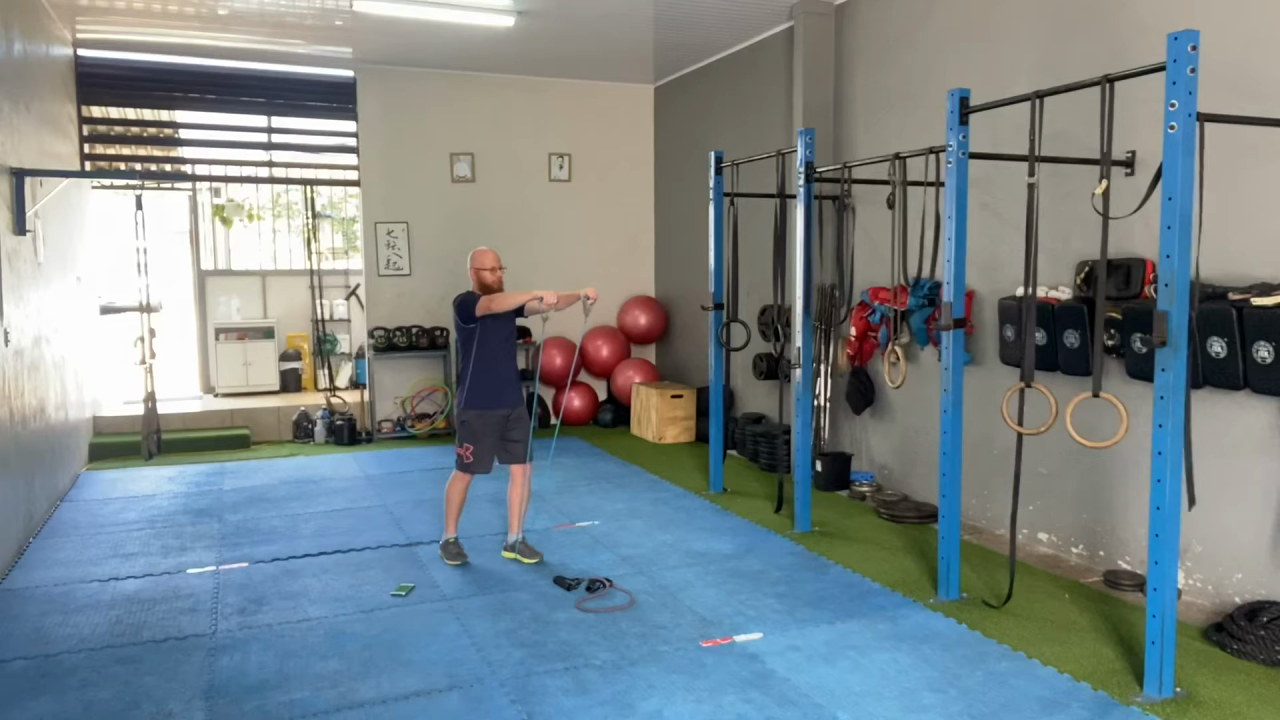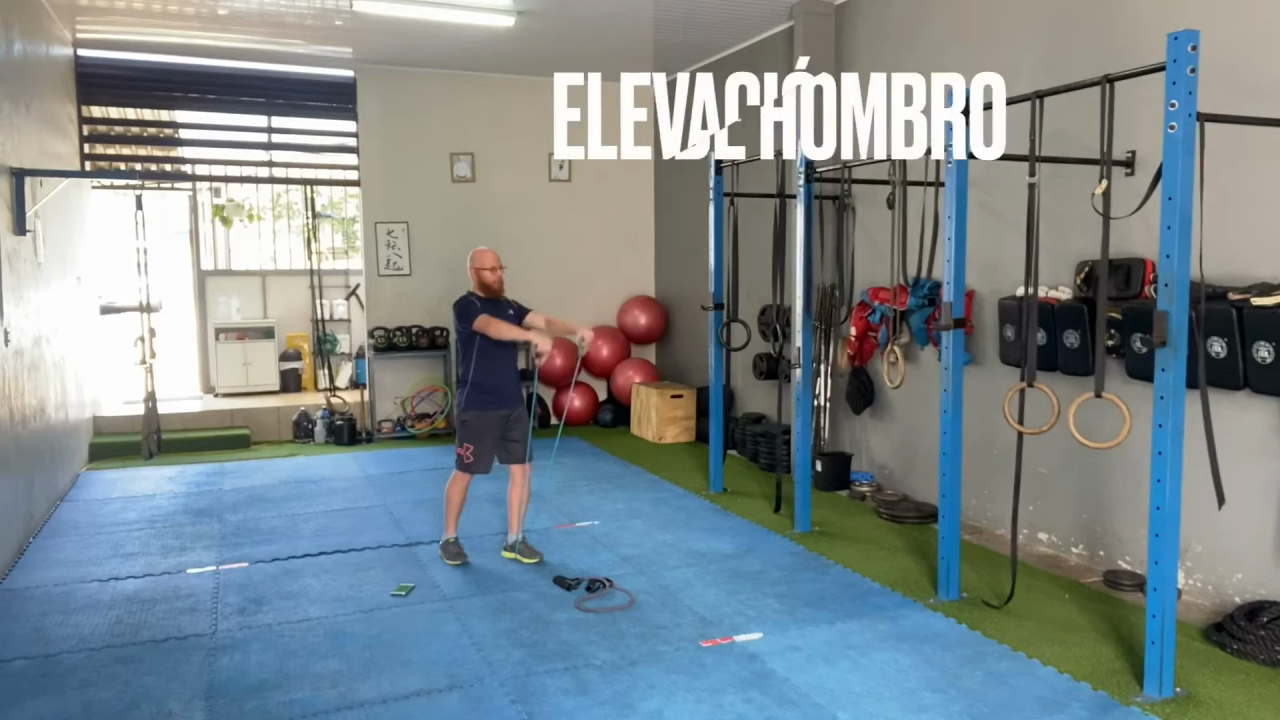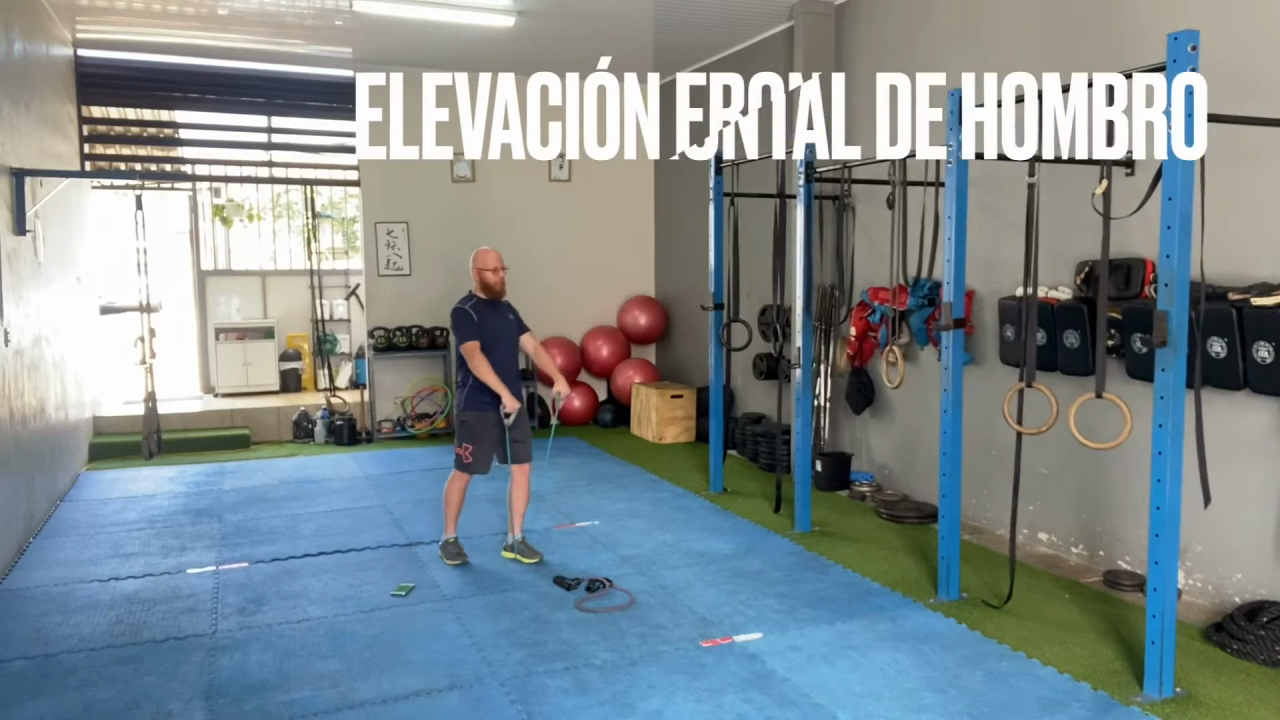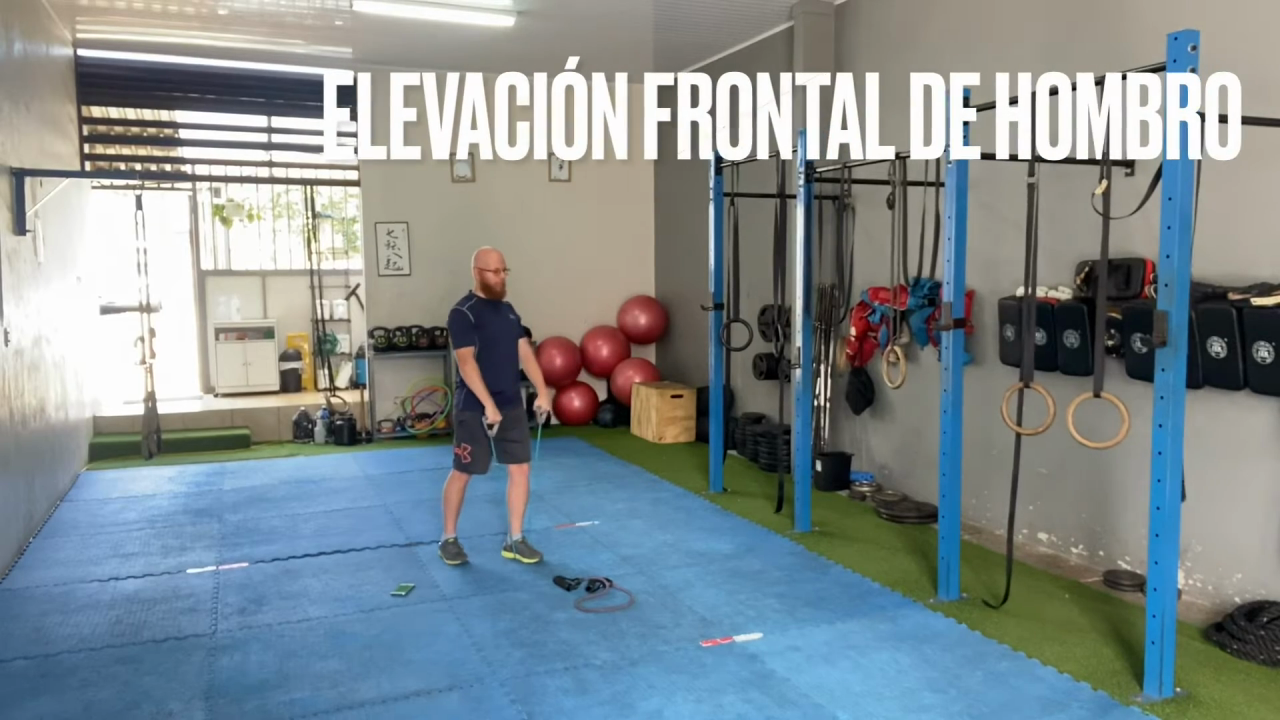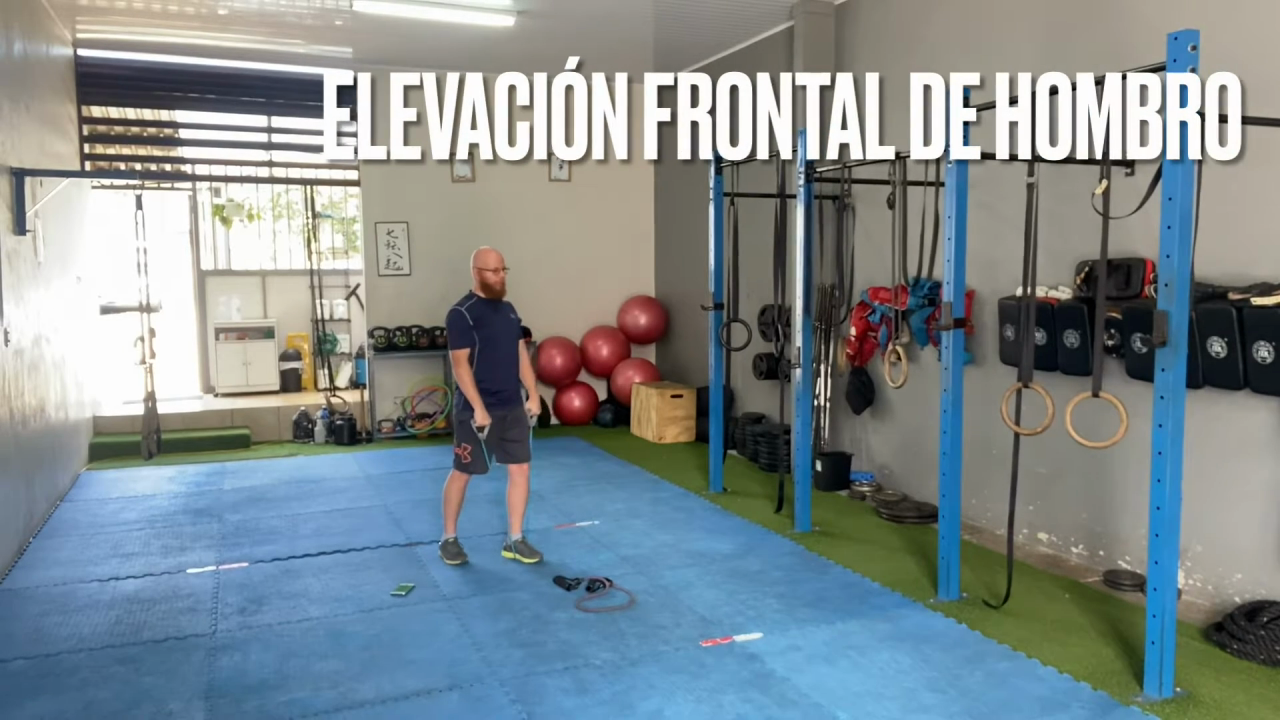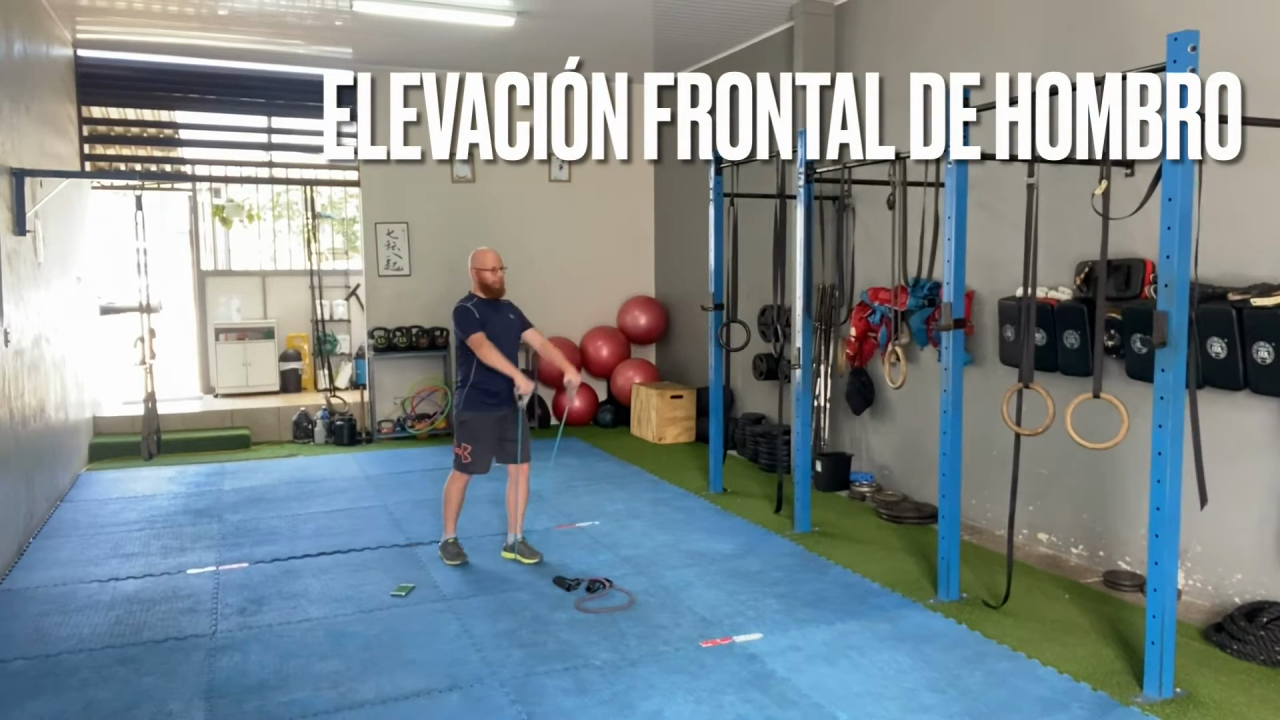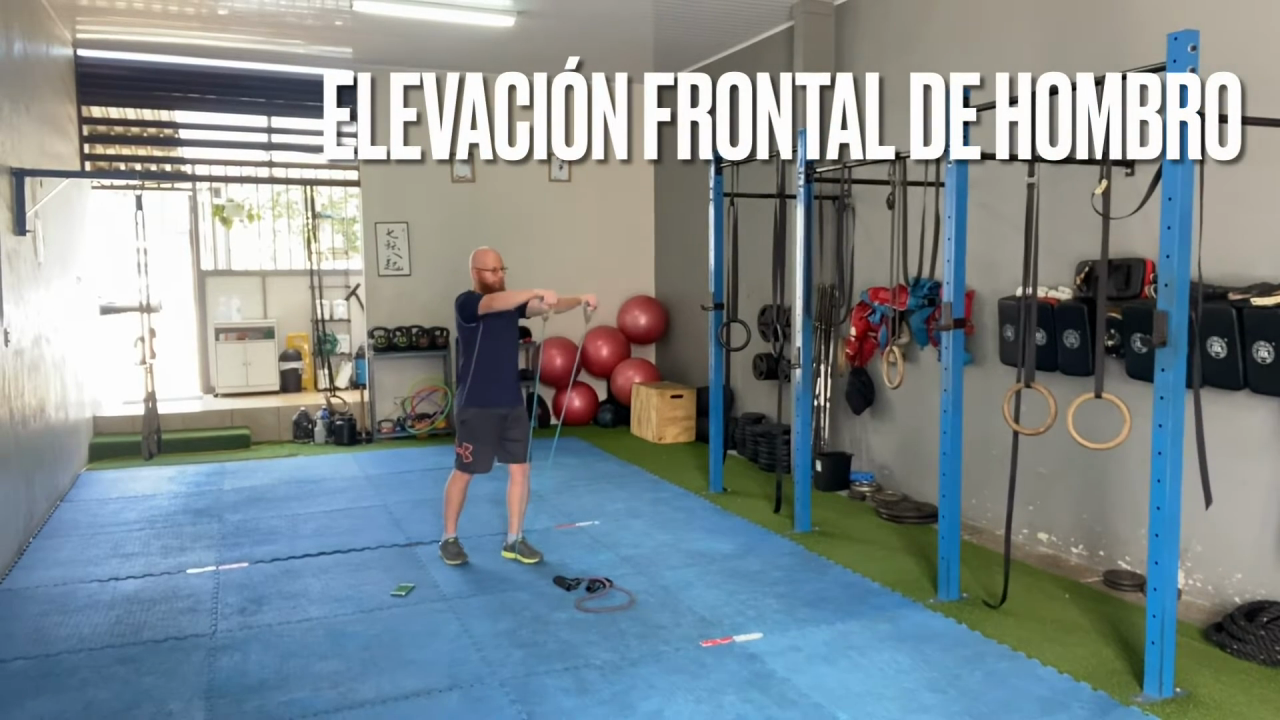
dt=0.4s
person 1, frame 1
left shoulder: (508, 302)
right shoulder: (465, 304)
left elbow: (546, 306)
right elbow: (492, 304)
left wrist: (578, 296)
right wrist: (538, 294)
left hip: (513, 404)
right hip: (477, 408)
left knee: (521, 469)
right knee: (465, 473)
left ankle: (514, 540)
right ankle: (449, 538)
person 1, frame 2
left shoulder: (508, 305)
right shoulder: (466, 306)
left elbow: (543, 322)
right elbow: (490, 326)
left wrist: (575, 330)
right wrist: (533, 337)
left hip: (513, 404)
right hip: (477, 408)
left knee: (521, 469)
right knee: (464, 473)
left ankle: (514, 540)
right ankle: (449, 538)
person 1, frame 3
left shoulder: (507, 309)
right shoulder: (464, 312)
left elbow: (532, 346)
right elbow: (474, 357)
left wrist: (557, 378)
right wrist: (504, 394)
left hip: (513, 405)
right hip: (476, 409)
left knee: (521, 468)
right knee: (463, 473)
left ankle: (515, 539)
right ankle: (449, 538)
person 1, frame 4
left shoulder: (508, 310)
right shoulder: (463, 313)
left elbow: (525, 353)
right elbow: (466, 363)
left wrist: (542, 392)
right wrist: (488, 405)
left hip: (513, 406)
right hip: (475, 409)
left knee: (520, 469)
right knee: (462, 473)
left ankle: (515, 539)
right ankle: (448, 538)
person 1, frame 5
left shoulder: (509, 309)
right shoulder: (462, 313)
left elbow: (521, 355)
right elbow: (460, 365)
left wrist: (533, 395)
right wrist: (478, 408)
left hip: (513, 406)
right hip: (476, 409)
left knee: (520, 469)
right knee: (462, 473)
left ankle: (515, 539)
right ankle: (449, 538)
person 1, frame 6
left shoulder: (509, 309)
right shoulder: (465, 310)
left elbow: (538, 340)
right elbow: (483, 347)
left wrist: (567, 368)
right wrist: (517, 375)
left hip: (511, 404)
right hip: (475, 409)
left knee: (520, 469)
right knee: (463, 473)
left ankle: (514, 540)
right ankle: (449, 539)
person 1, frame 7
left shoulder: (511, 302)
right shoulder: (466, 303)
left elbow: (548, 307)
right elbow: (495, 303)
left wrist: (578, 301)
right wrist: (537, 294)
left hip: (512, 404)
right hip: (476, 407)
left knee: (520, 469)
right knee: (463, 472)
left ankle: (514, 540)
right ankle: (449, 538)
